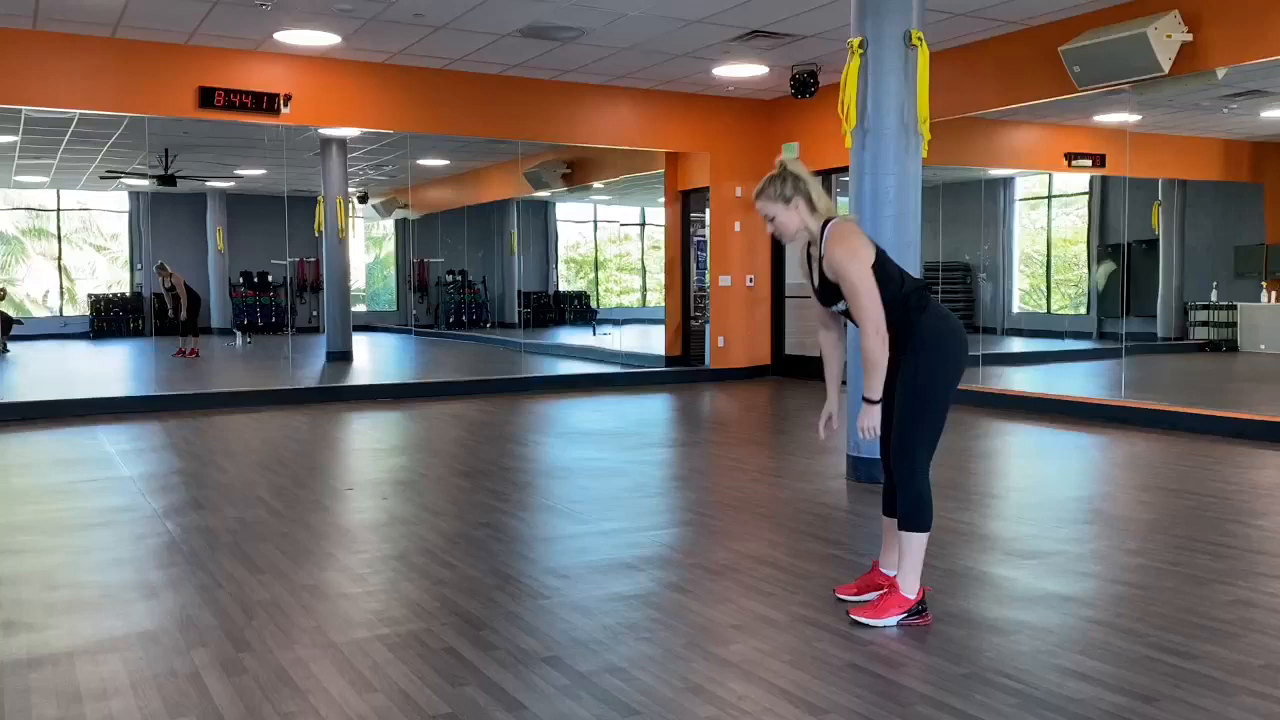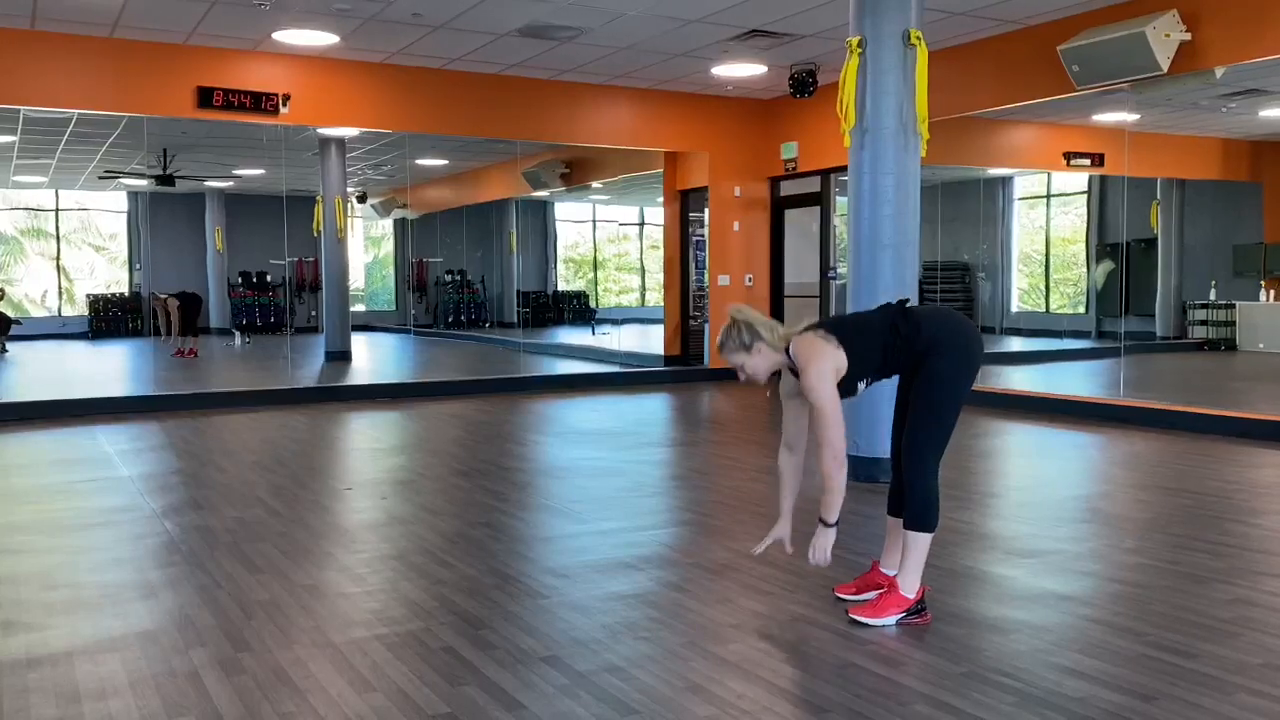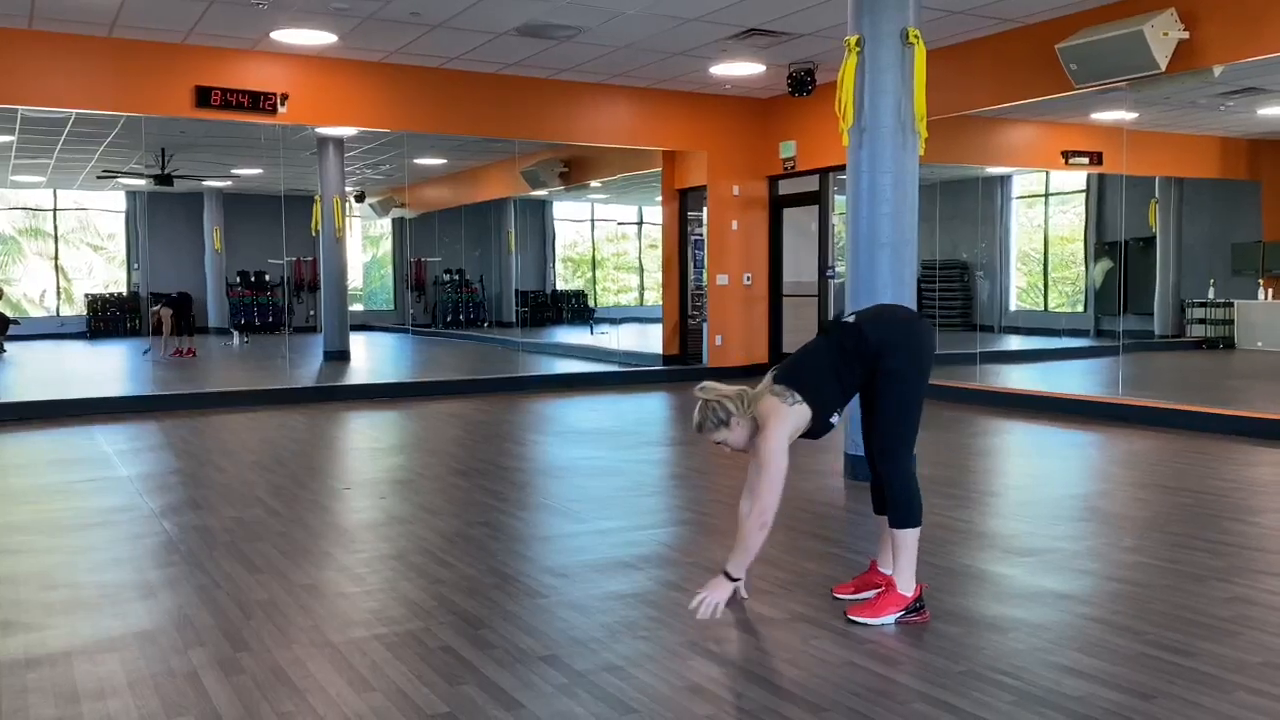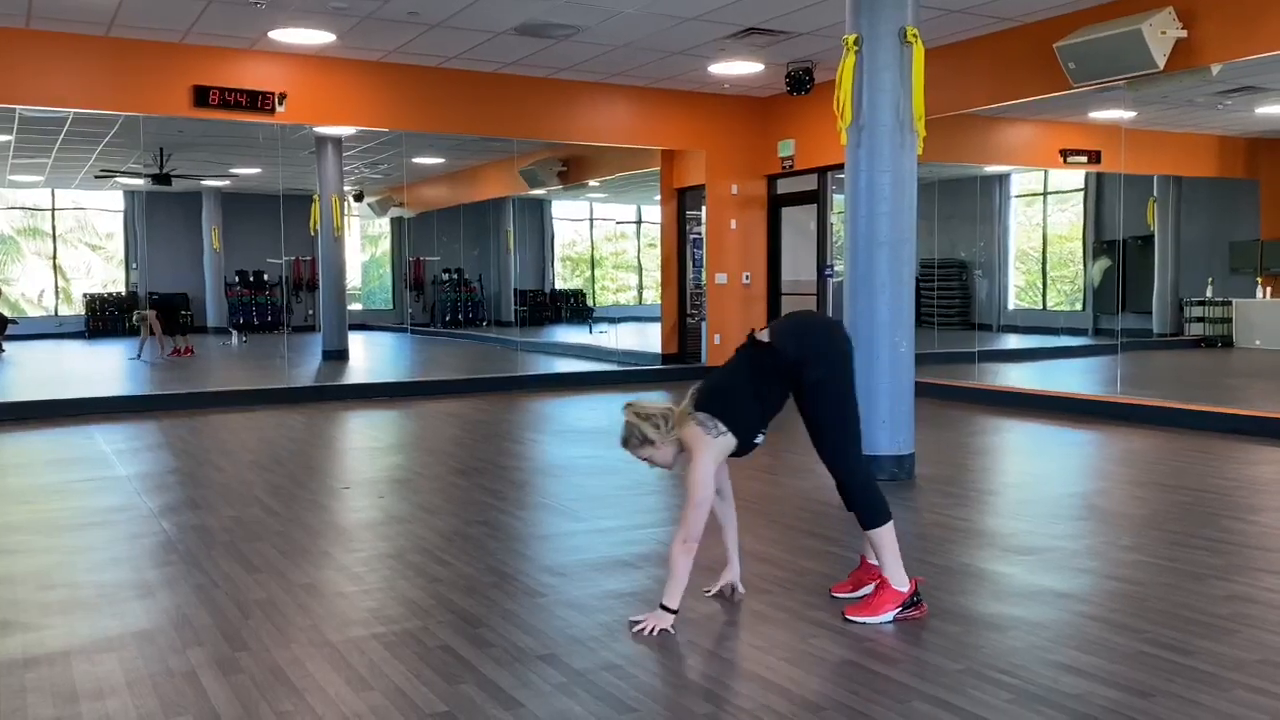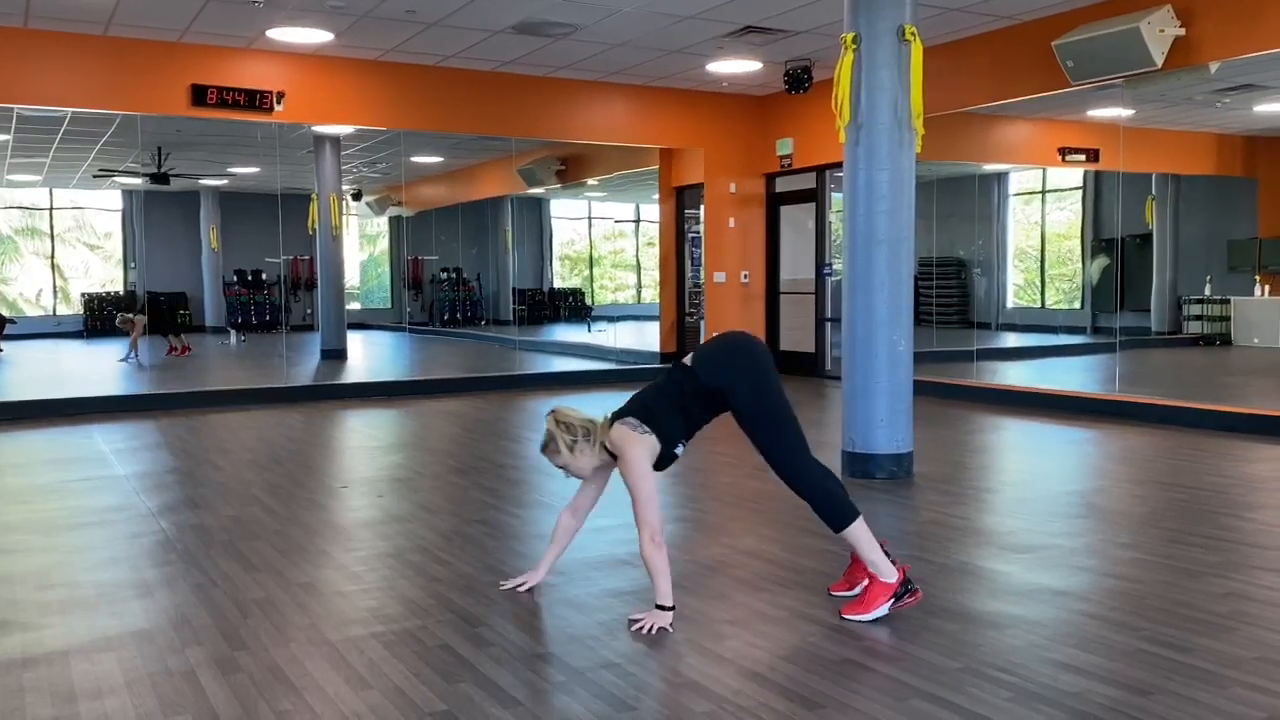
dt=0.4s
person 1, frame 1
left shoulder: (840, 246)
right shoulder: (815, 251)
left elbow: (876, 332)
right elbow: (830, 329)
left wrist: (870, 402)
right wrist: (832, 397)
left hip: (934, 346)
right hip: (910, 349)
left knee: (909, 464)
right knee: (894, 461)
left ankle: (909, 595)
right ankle: (887, 572)
person 1, frame 2
left shoulder: (811, 364)
right shoulder: (790, 367)
left elbow: (835, 457)
right elbow: (791, 447)
left wrist: (826, 525)
right wrist: (784, 520)
left hip: (950, 344)
right hip: (924, 351)
left knee: (917, 466)
right knee: (903, 462)
left ankle: (907, 594)
right ankle: (887, 571)
person 1, frame 3
left shoulder: (773, 424)
right shoulder: (757, 412)
left elbow: (760, 516)
right elbow: (752, 497)
left wrist: (728, 579)
right wrist: (737, 569)
left hip: (900, 341)
right hip: (876, 342)
left knee: (893, 464)
right knee: (878, 463)
left ankle: (904, 593)
right ankle: (884, 571)
person 1, frame 4
left shoulder: (699, 444)
right shoulder: (687, 423)
left elbow: (687, 538)
right elbow: (721, 491)
left wrist: (667, 608)
right wrist: (733, 566)
left hip: (812, 348)
right hip: (794, 343)
left knee: (846, 467)
right knee: (842, 464)
left ankle: (899, 588)
right ankle: (874, 566)
person 1, frame 5
left shoulder: (629, 448)
right shoulder: (604, 443)
left elbow: (651, 536)
right elbow: (575, 510)
left wrist: (665, 607)
right wrist: (542, 570)
left hip: (736, 366)
right hip: (723, 365)
left knee: (798, 470)
right knee: (796, 469)
left ankle: (888, 579)
right ankle: (864, 557)
